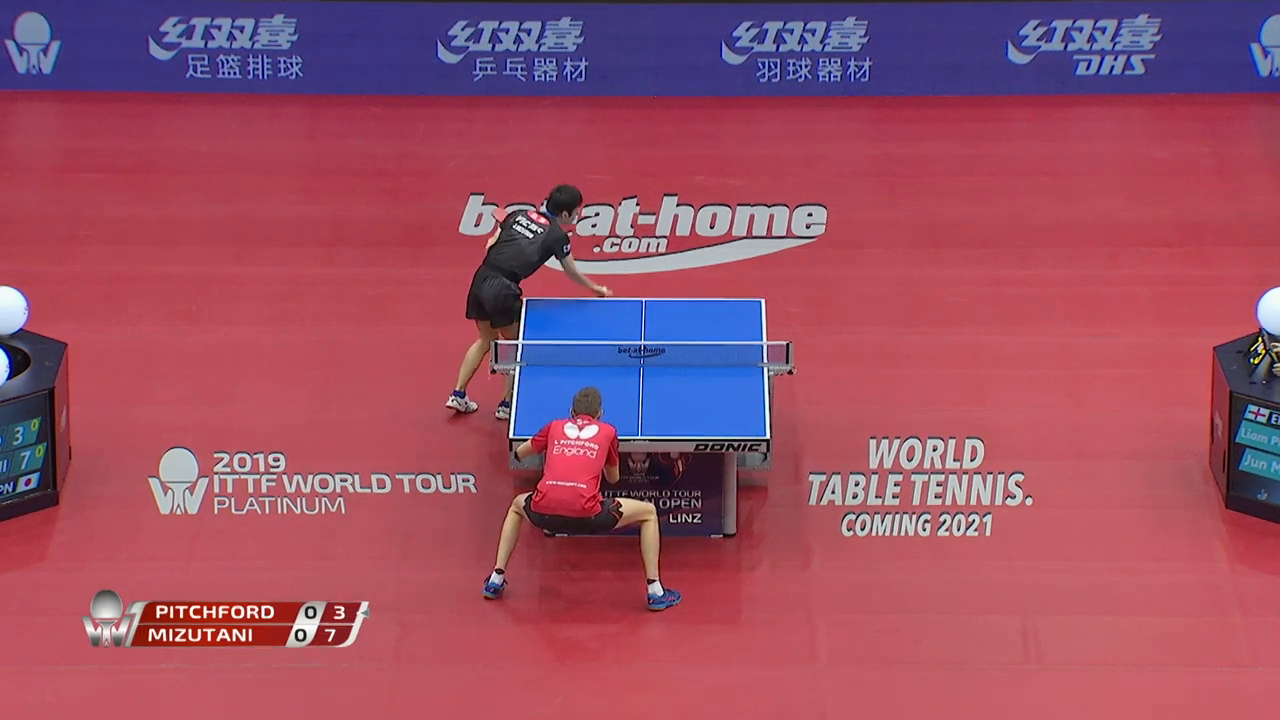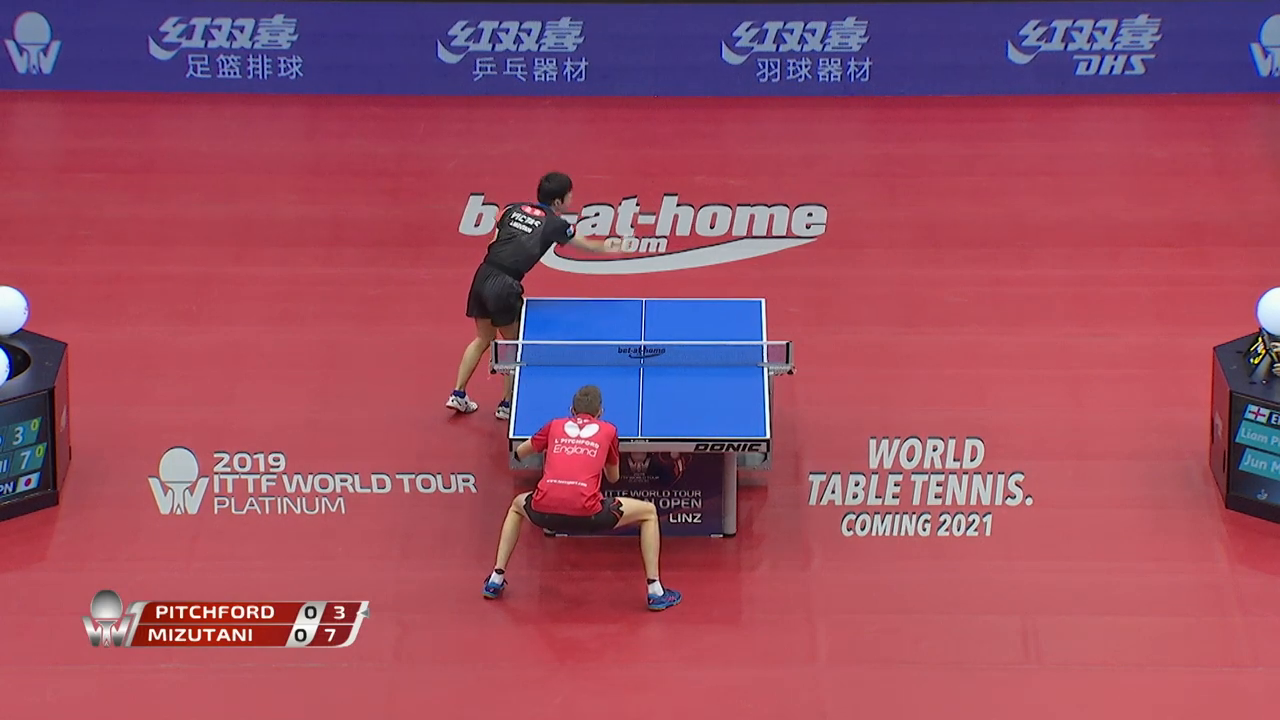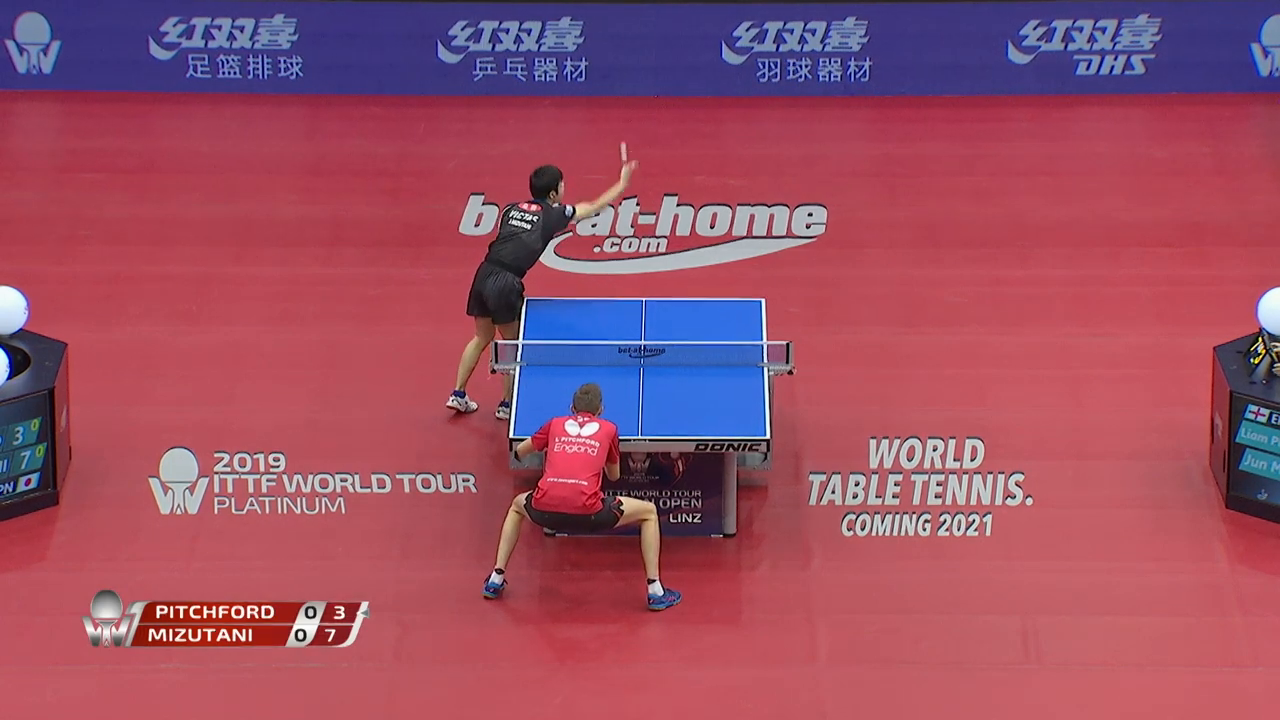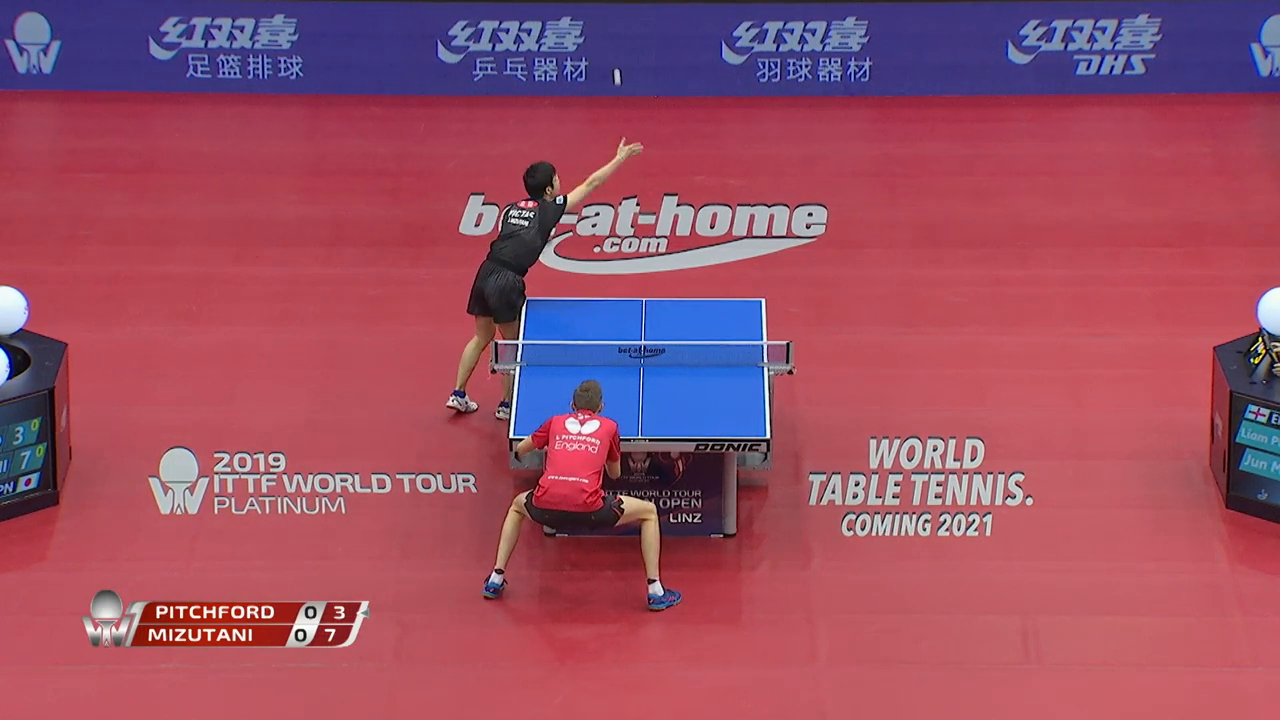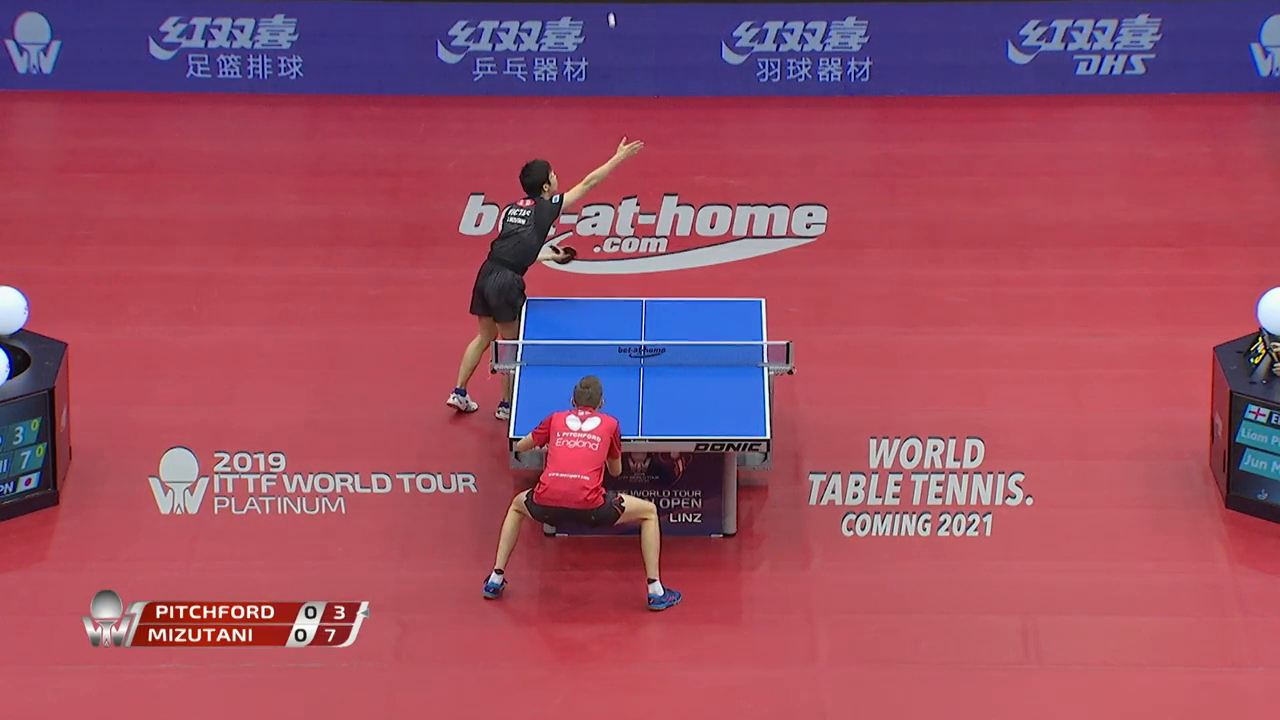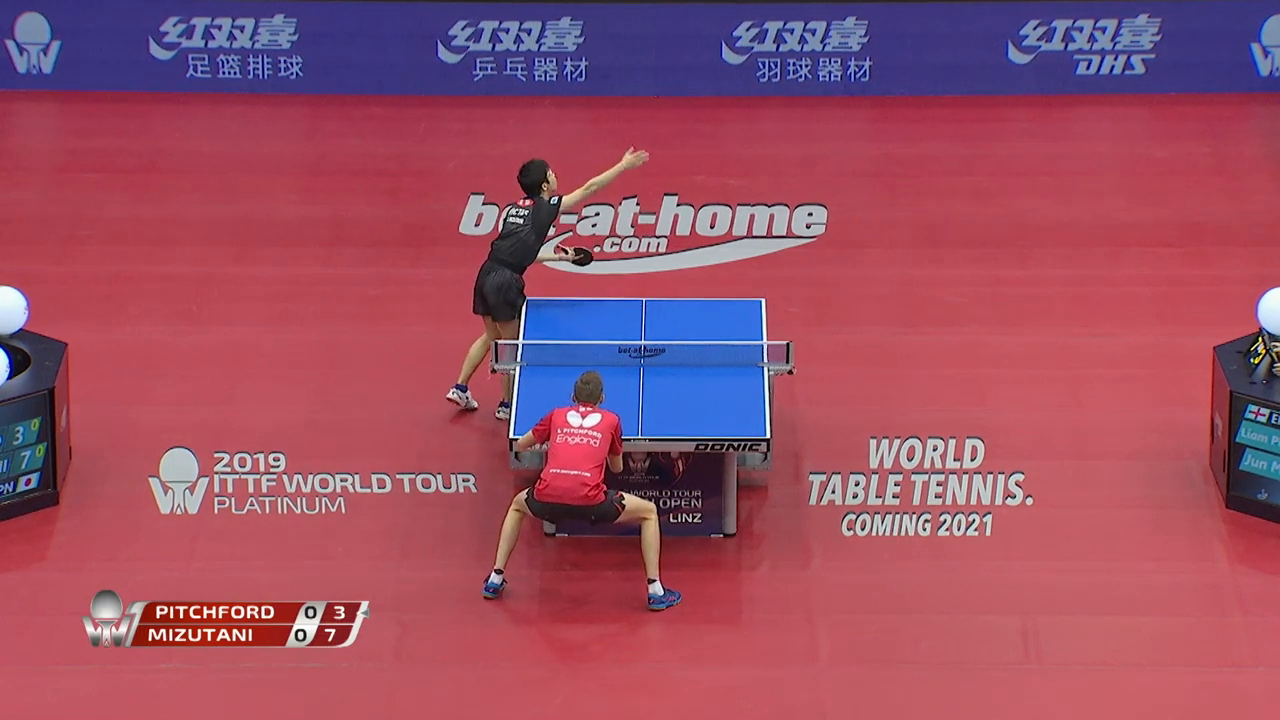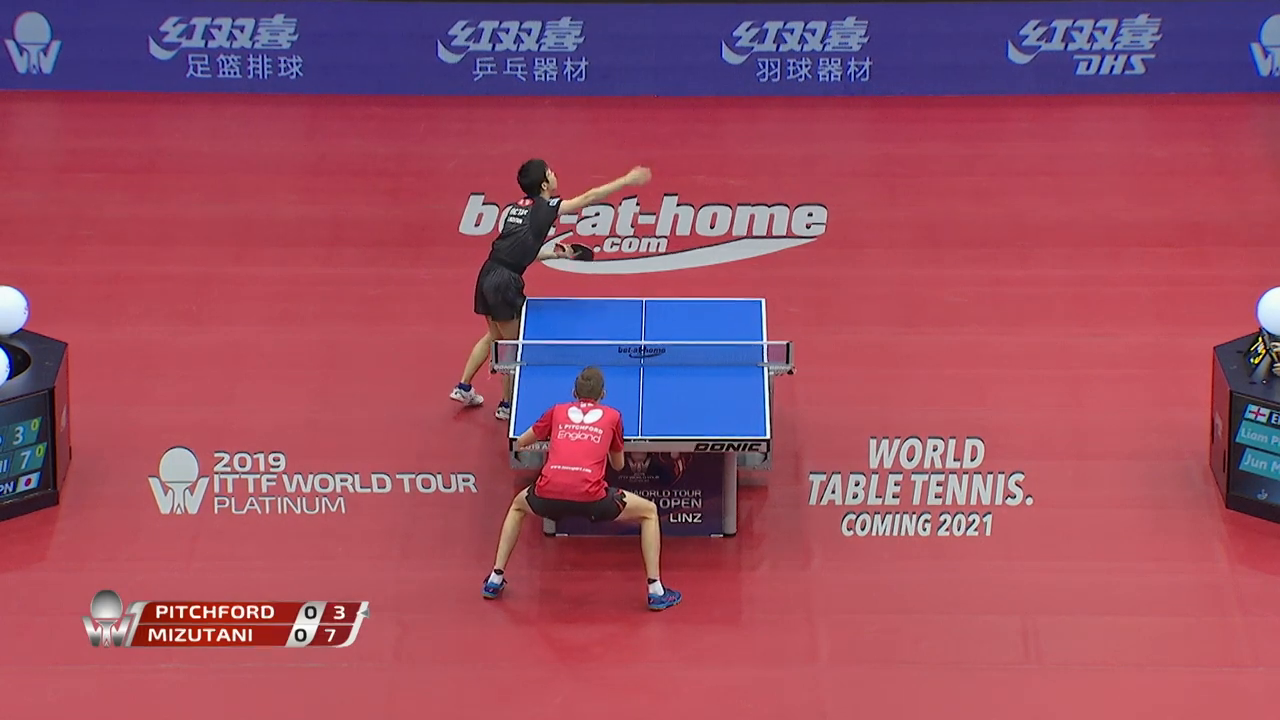
dt=0.1s
person 1, frame 1
left shoulder: (519, 215)
right shoulder: (557, 236)
left elbow: (490, 246)
right elbow: (572, 273)
right wrist: (597, 288)
left hip: (481, 279)
right hip: (502, 289)
left knee: (485, 340)
left ankle: (458, 395)
right ankle: (508, 405)
person 1, frame 2
left shoulder: (514, 210)
right shoulder: (555, 225)
left elbow: (495, 242)
right elbow: (586, 246)
right wrist: (608, 248)
left hip: (483, 277)
right hip: (504, 288)
left knee: (483, 340)
left ankle: (458, 396)
right ankle: (507, 405)
person 1, frame 3
left shoulder: (511, 210)
right shoulder: (554, 214)
right elbow: (595, 207)
right wrist: (623, 182)
left hip: (484, 274)
right hip: (505, 284)
left knee: (481, 338)
left ankle: (458, 395)
right ankle: (507, 405)
person 1, frame 4
left shoulder: (511, 209)
right shoulder: (549, 210)
right elbow: (590, 184)
right wrist: (620, 158)
left hip: (486, 273)
right hip: (506, 282)
left knee: (482, 337)
right knee: (513, 344)
left ankle: (458, 395)
right ankle: (507, 404)
person 1, frame 5
left shoulder: (512, 209)
right shoulder: (546, 208)
right elbow: (587, 184)
left wrist: (547, 255)
right wrist: (619, 157)
left hip: (487, 273)
right hip: (506, 282)
left knee: (485, 336)
right knee: (513, 344)
left ankle: (459, 393)
right ankle: (507, 405)
person 1, frame 6
left shoulder: (515, 208)
right shoulder: (544, 208)
right elbow: (587, 190)
left wrist: (555, 256)
right wrist: (623, 165)
left hip: (487, 273)
right hip: (505, 281)
left knee: (489, 336)
left ankle: (460, 389)
right ankle: (507, 405)
person 1, frame 7
left shoulder: (516, 208)
right shoulder: (543, 209)
right elbow: (587, 199)
left wrist: (553, 252)
right wrist: (626, 180)
left hip: (488, 273)
right hip: (504, 281)
left knee: (493, 335)
right knee: (513, 344)
left ankle: (463, 387)
right ankle: (507, 405)
person 2, frame 1
left shoulder: (555, 426)
right shoulder: (608, 431)
left elbow: (520, 453)
right elbow: (613, 478)
left hip: (544, 510)
right hip: (585, 513)
left knee: (517, 505)
right knee: (648, 513)
left ankle: (496, 579)
right ankle: (655, 591)
person 2, frame 2
left shoulder: (555, 425)
right shoulder: (608, 430)
left elbow: (519, 452)
right elbow: (613, 477)
left hip: (545, 509)
right hip: (586, 512)
left knee: (517, 505)
right knee: (648, 513)
left ankle: (496, 579)
right ankle: (655, 591)
person 2, frame 3
left shoulder: (555, 424)
right shoulder: (608, 429)
left elbow: (519, 451)
right elbow: (614, 476)
left hip: (545, 508)
right hip: (586, 510)
left knee: (518, 505)
right knee: (649, 513)
left ankle: (496, 579)
right ankle: (655, 591)
person 2, frame 4
left shoulder: (555, 422)
right shoulder: (609, 427)
left elbow: (520, 449)
right elbow: (615, 473)
left hip: (546, 506)
right hip: (588, 508)
left knee: (517, 505)
right knee: (649, 512)
left ankle: (495, 579)
right ankle: (655, 591)
person 2, frame 5
left shoulder: (556, 418)
right shoulder: (610, 423)
left elbow: (520, 447)
right elbow: (616, 471)
left hip: (547, 503)
right hip: (588, 505)
left knee: (517, 505)
right knee: (649, 512)
left ankle: (495, 579)
right ankle: (655, 591)
person 2, frame 6
left shoulder: (557, 415)
right shoulder: (611, 420)
left elbow: (520, 445)
right elbow: (617, 468)
left hip: (548, 498)
right hip: (589, 501)
left knee: (517, 506)
right knee: (649, 513)
left ankle: (495, 579)
right ankle: (655, 591)
person 2, frame 7
left shoulder: (557, 411)
right shoulder: (612, 416)
left elbow: (520, 443)
right elbow: (618, 465)
left hip: (549, 495)
right hip: (590, 497)
left knee: (517, 505)
right knee: (649, 512)
left ankle: (495, 579)
right ankle: (655, 591)
